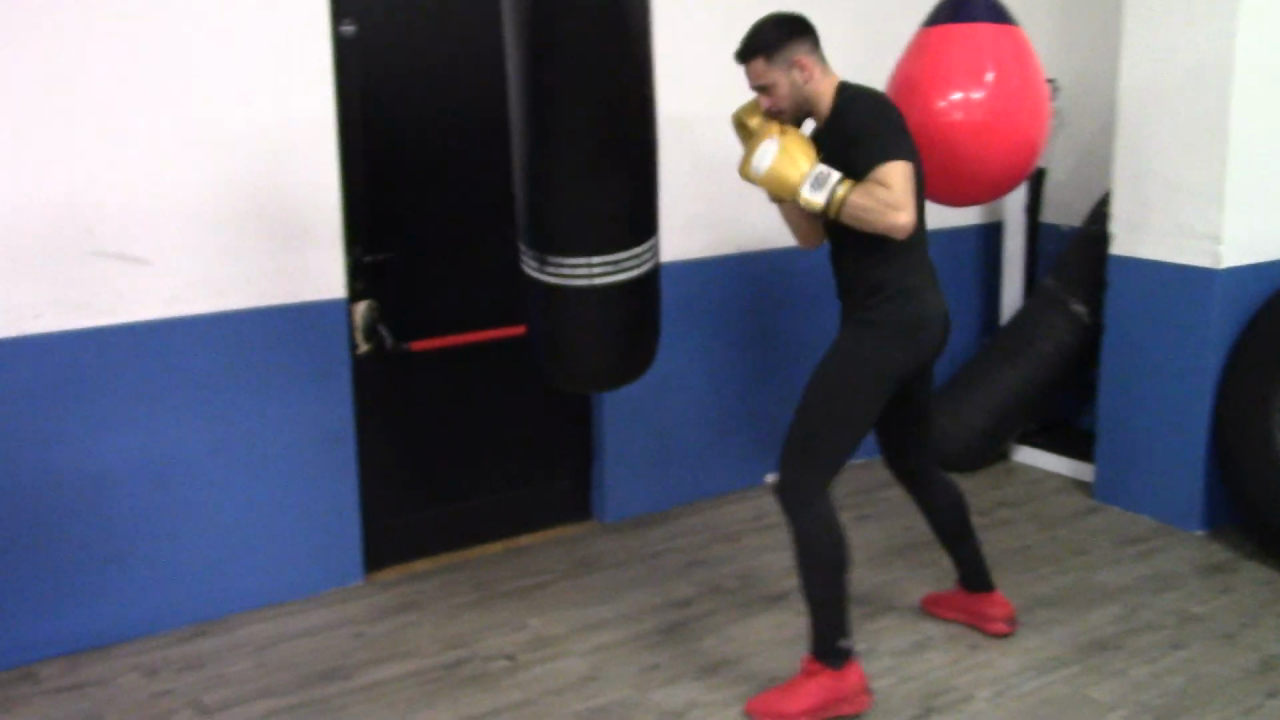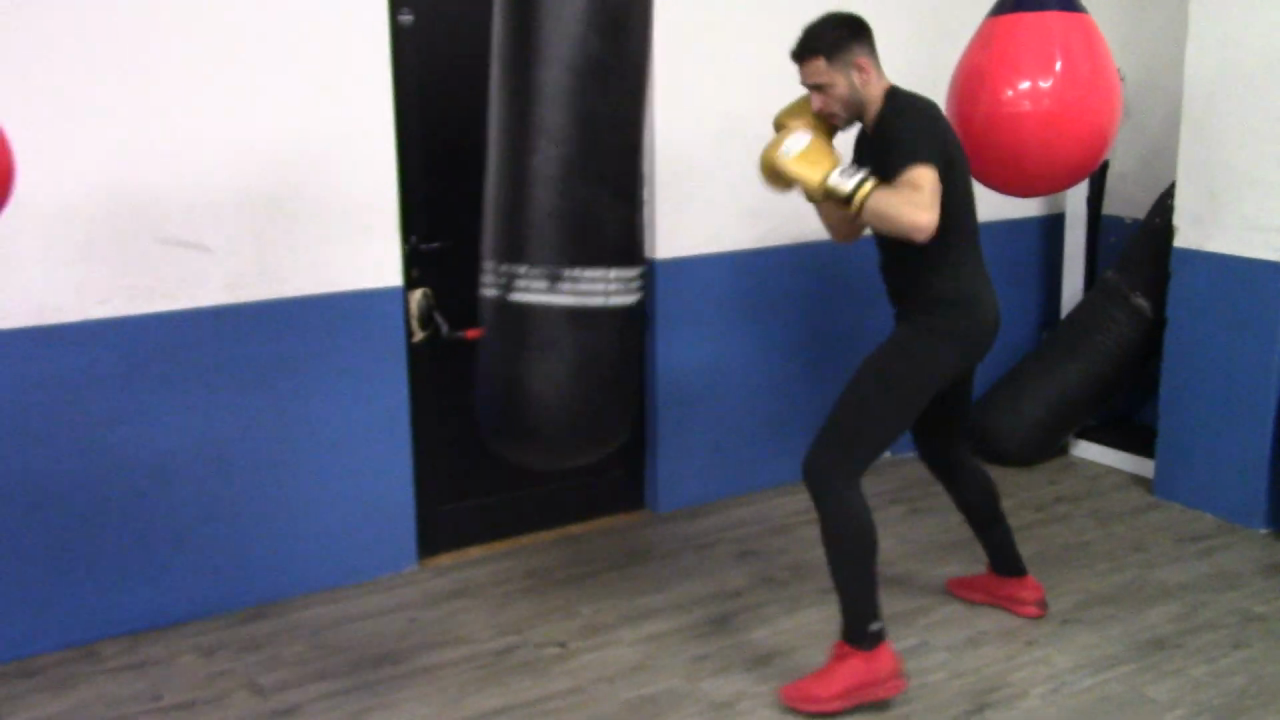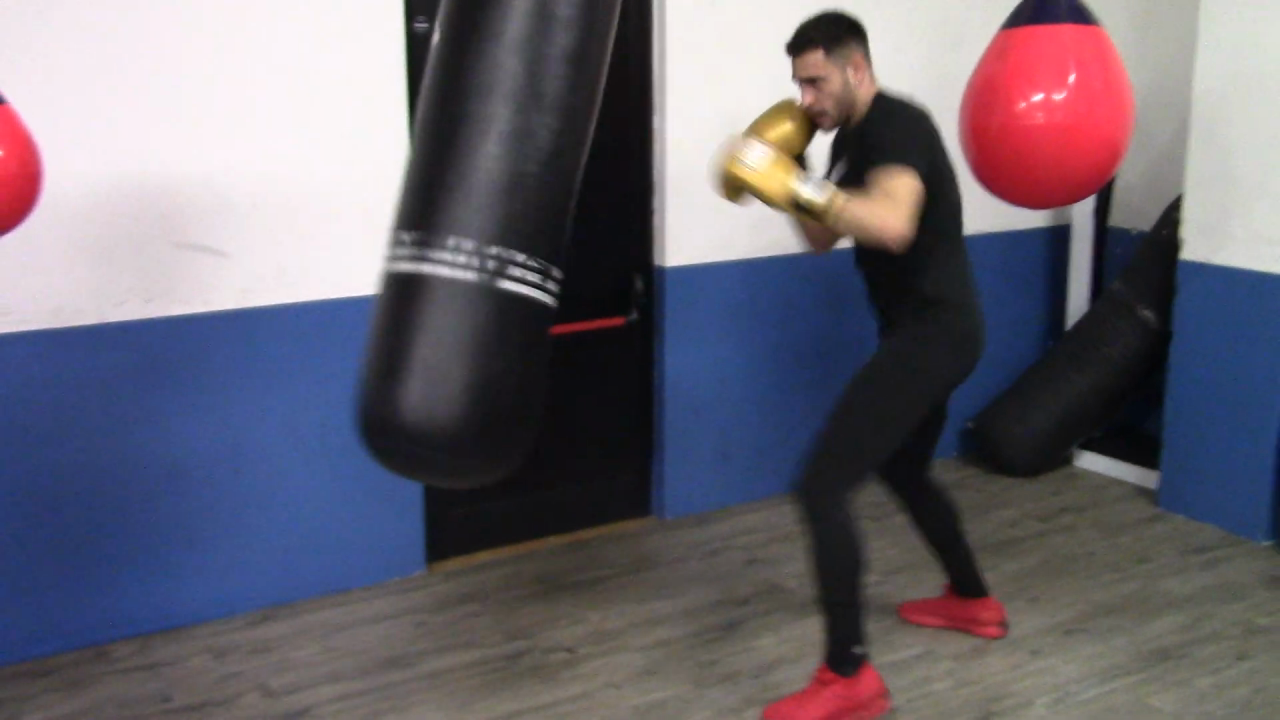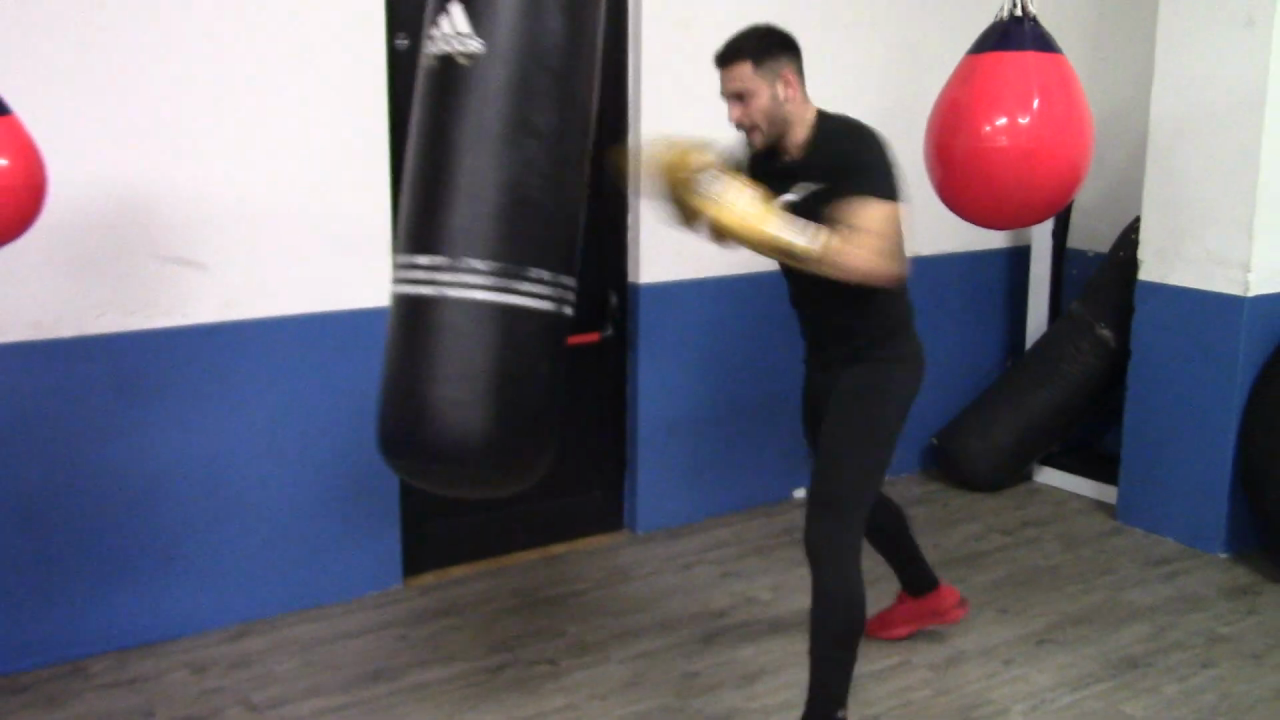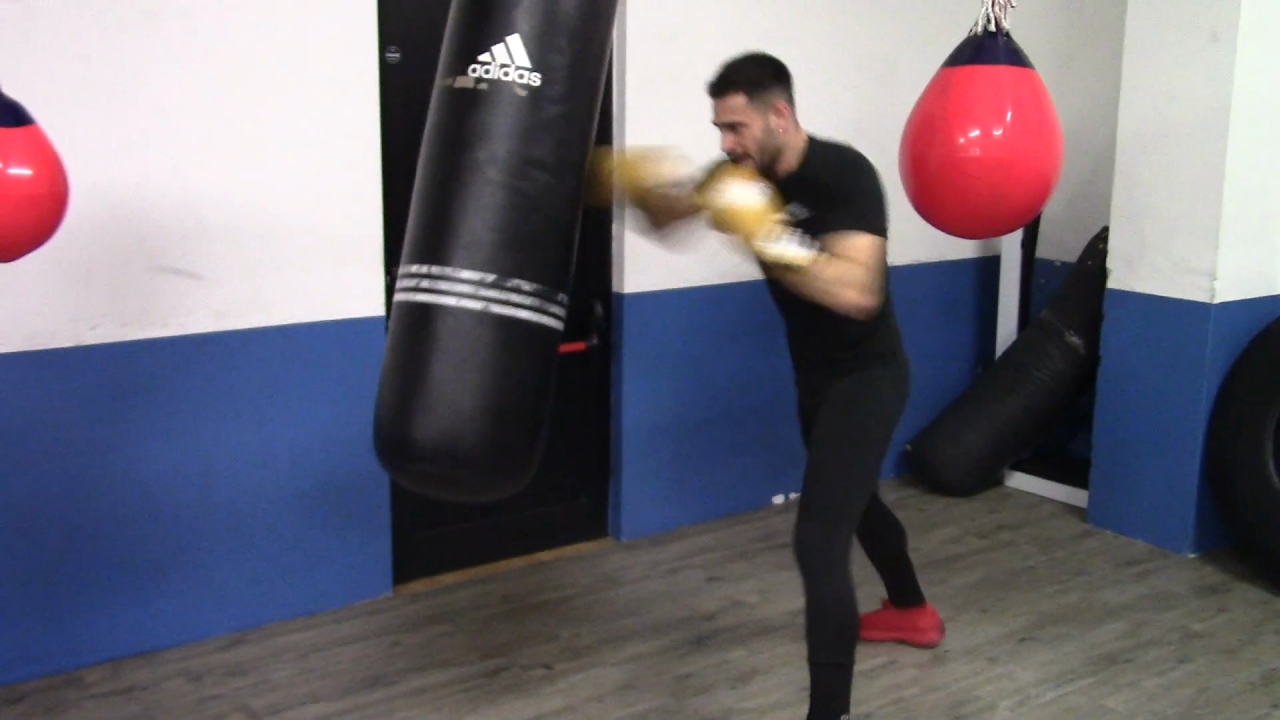
dt=0.4s
person 1, frame 1
left shoulder: (864, 113)
right shoulder: (830, 126)
left elbow: (898, 217)
right elbow: (813, 235)
left wrist: (809, 180)
right wrist: (784, 166)
left hip: (887, 320)
right hip: (915, 317)
left knee: (800, 482)
right knee: (913, 460)
right ankle: (982, 596)
person 1, frame 2
left shoulder: (907, 121)
right shoulder: (880, 131)
left elbow: (919, 221)
right elbow: (848, 230)
left wrist: (829, 176)
right wrist: (823, 167)
left hip: (941, 322)
right hip: (962, 315)
left knee: (828, 468)
right knee: (942, 449)
left ankle: (866, 653)
right ankle: (1012, 579)
person 1, frame 3
left shoulder: (896, 127)
right shoulder: (851, 141)
left elbow: (891, 228)
right elbow: (821, 240)
left wrist: (796, 186)
right wrist: (791, 187)
left hip: (930, 331)
right hip: (925, 327)
left knee: (819, 488)
right knee: (902, 470)
right ankle: (972, 600)
person 1, frame 4
left shoulder: (853, 148)
right shoulder: (767, 155)
left elbow: (873, 262)
left hip: (876, 361)
right hip: (827, 359)
left knee: (830, 534)
right knee: (852, 491)
right ankle: (928, 595)
person 1, frame 5
left shoulder: (844, 174)
right shoulder: (760, 171)
left elbow: (854, 294)
right elbow: (669, 220)
right wrist: (642, 193)
left hip: (866, 373)
right hip: (817, 371)
left knee: (819, 542)
right knee: (851, 493)
right ankle: (911, 612)
